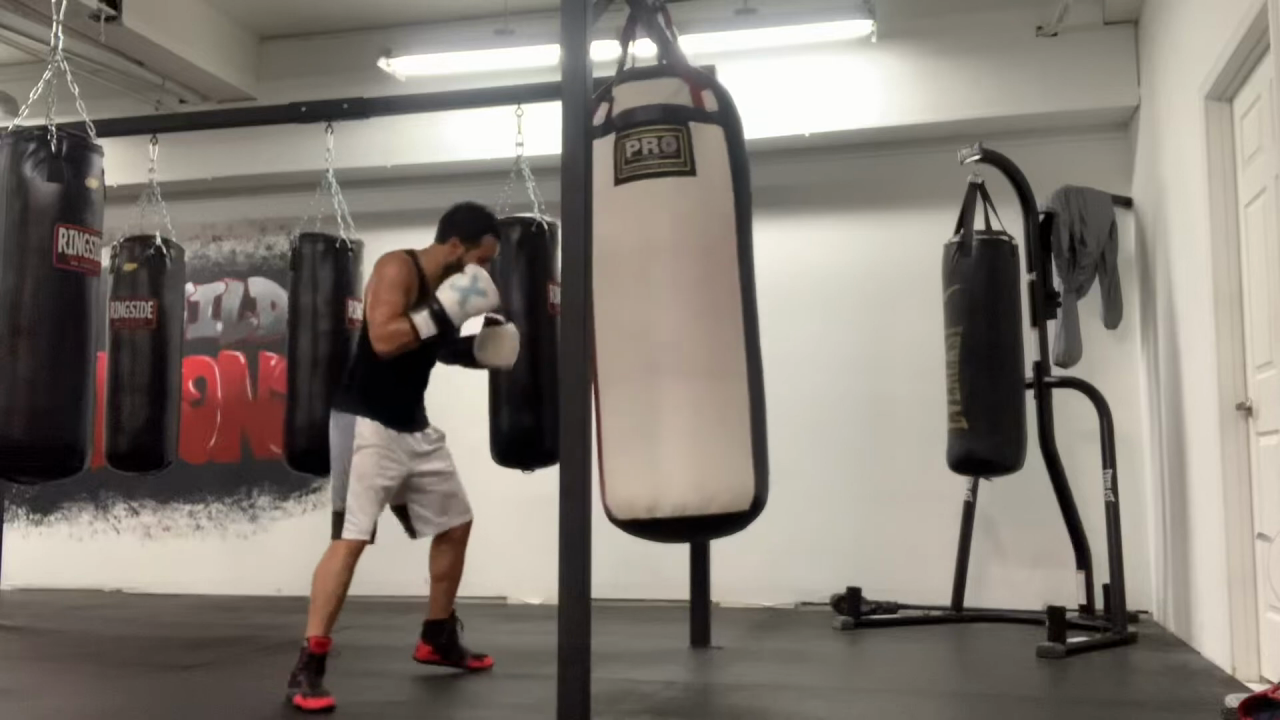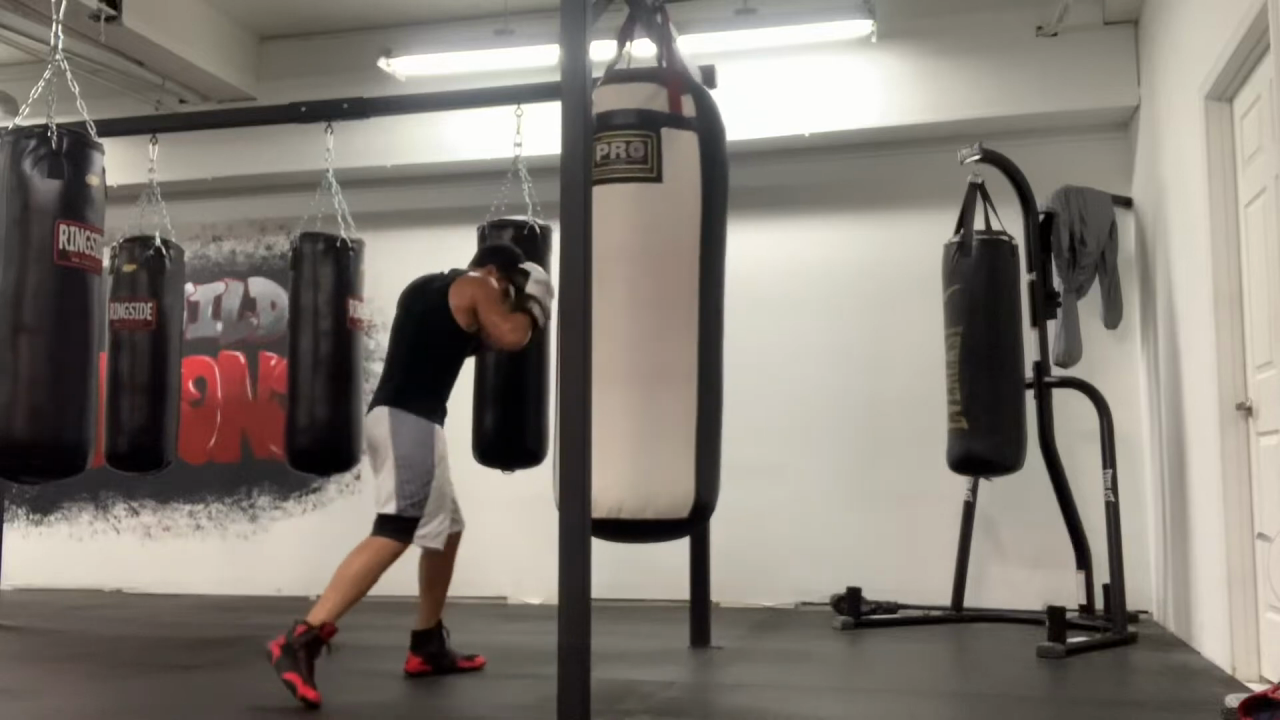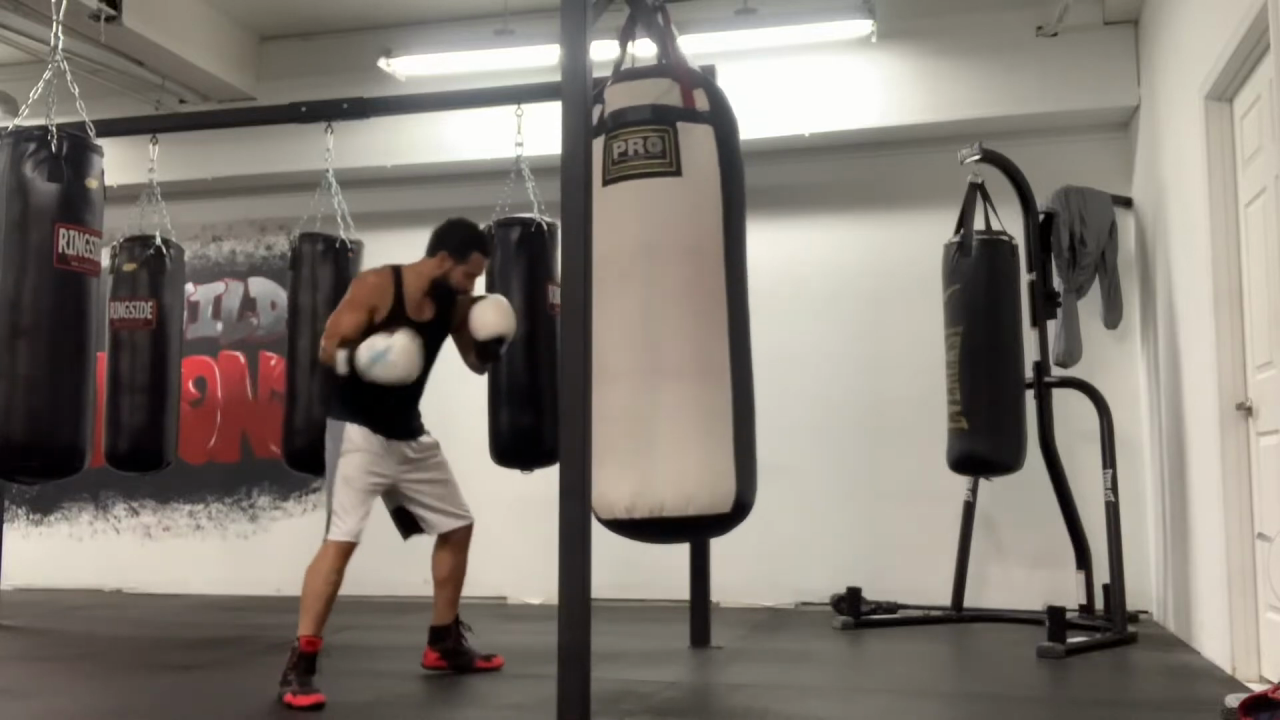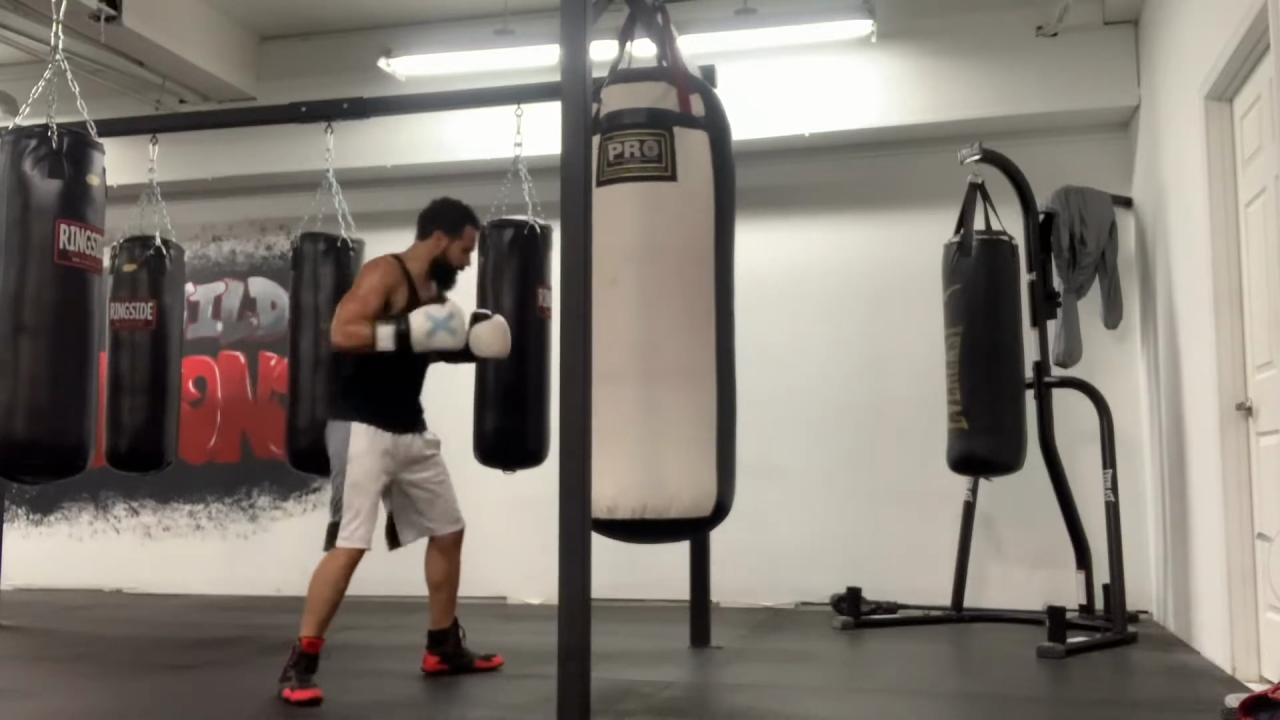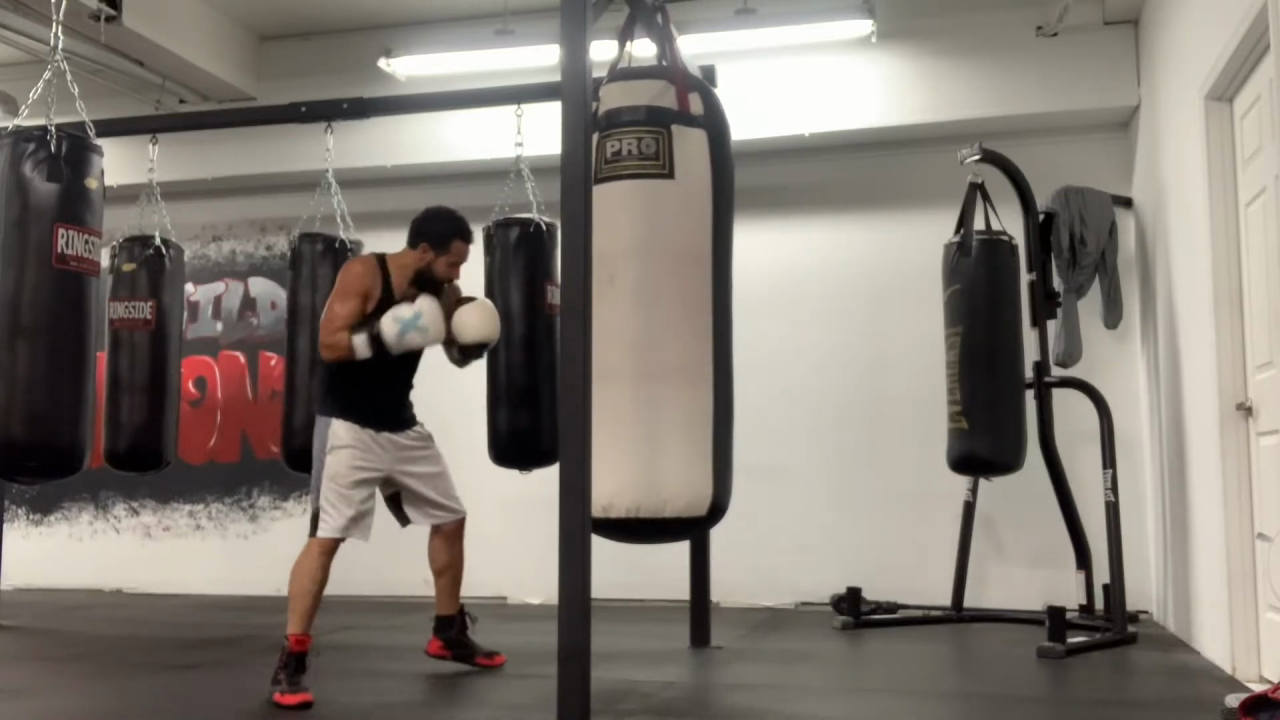
dt=1s
person 1, frame 1
left shoulder: (454, 284)
right shoulder: (397, 268)
right elbow: (385, 339)
left wrist: (479, 343)
right wrist: (446, 311)
left hip: (414, 426)
right hip: (365, 422)
left knee: (455, 525)
right knee: (352, 537)
left ankle: (438, 637)
right ankle: (308, 667)
person 1, frame 2
left shoulder: (424, 288)
right shoulder: (477, 286)
right elbow: (511, 336)
right wrist: (535, 300)
left hip: (390, 415)
right hip: (412, 420)
left knee: (446, 531)
right knee: (393, 536)
left ankle: (427, 646)
right ankle: (300, 641)
person 1, frame 3
left shoulder: (454, 300)
right shoulder: (375, 285)
left elbow: (478, 363)
right elbow: (329, 347)
left wrist: (491, 338)
right wrist: (362, 360)
left hip: (409, 435)
right hip: (358, 430)
left knee: (457, 527)
right knee: (340, 540)
left ankle: (445, 644)
right ankle: (299, 667)
person 1, frame 4
left shoulder: (434, 288)
right shoulder: (383, 274)
right elbow: (342, 335)
left wrist: (468, 342)
right wrist: (408, 333)
left hip: (411, 431)
right hip: (361, 428)
left knee: (448, 532)
right knee: (348, 546)
left ankle: (443, 646)
right ankle: (300, 662)
person 1, frame 5
left shoulder: (442, 293)
right shoulder: (362, 273)
left elbow: (458, 354)
right elbow: (328, 346)
left wrist: (474, 340)
right wrist: (387, 336)
left hip: (402, 427)
right hip: (347, 425)
left knee: (450, 519)
right knee: (326, 537)
left ankle: (449, 634)
right ankle: (290, 664)
